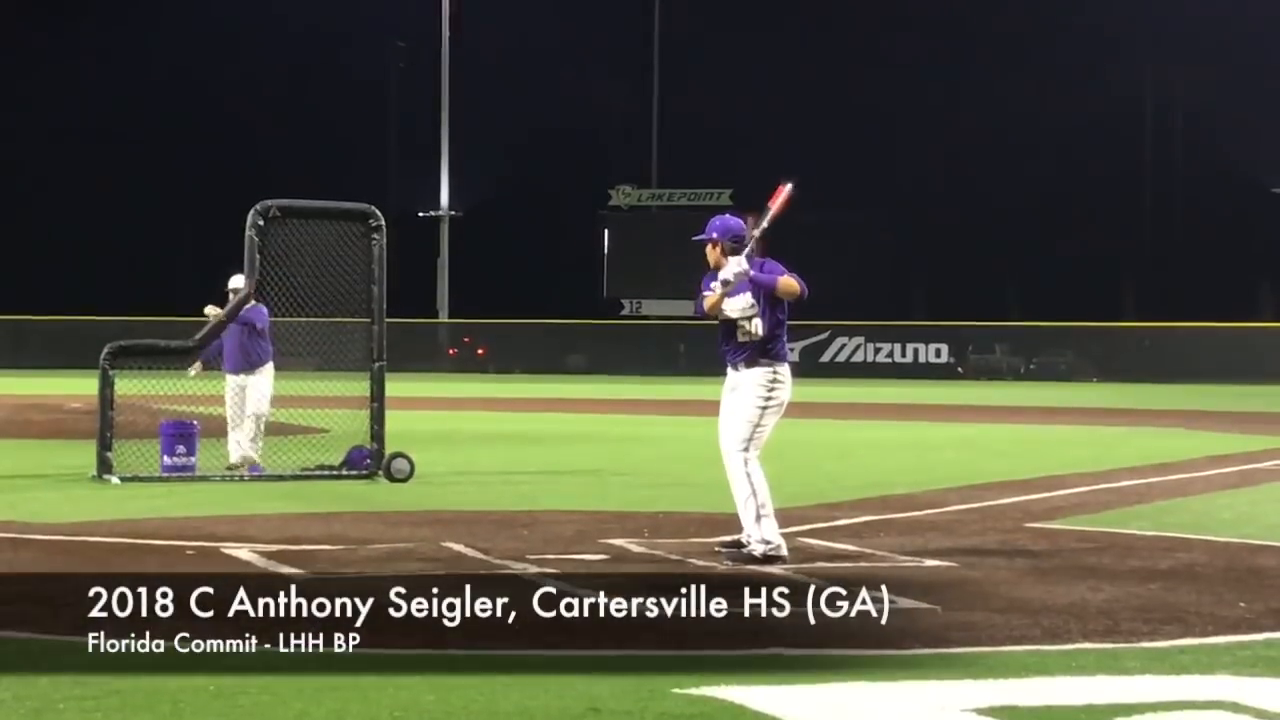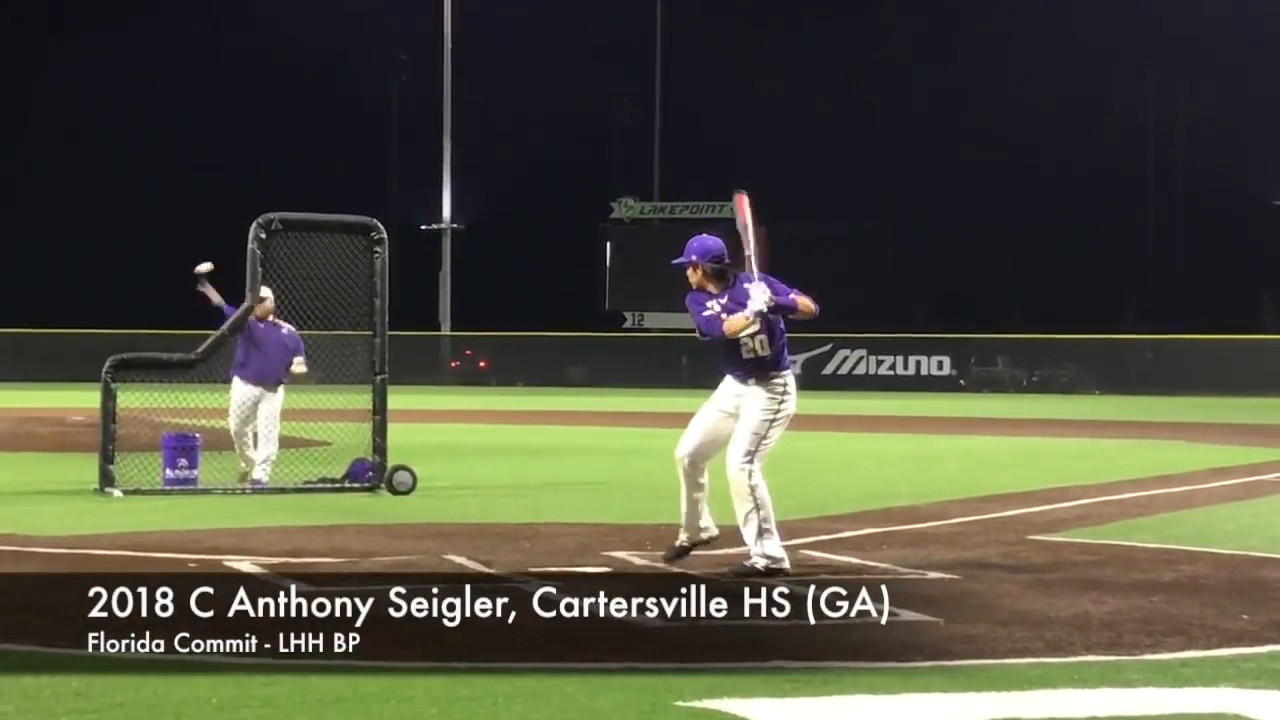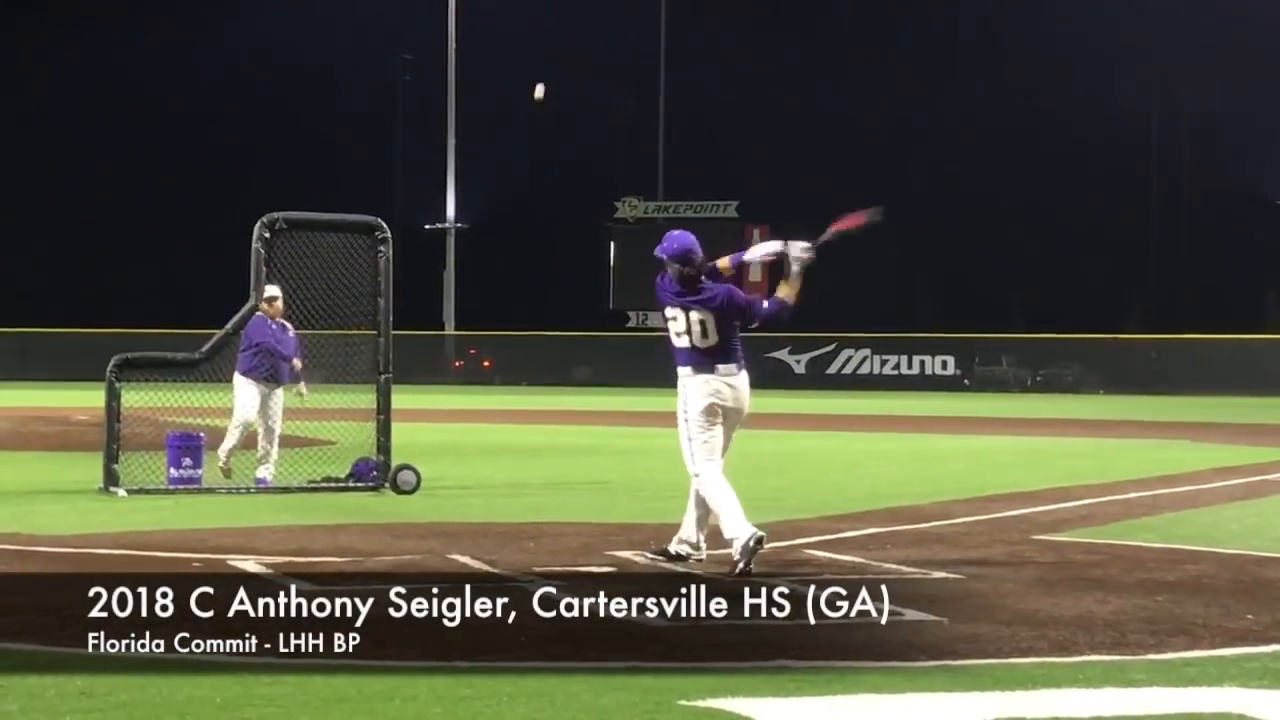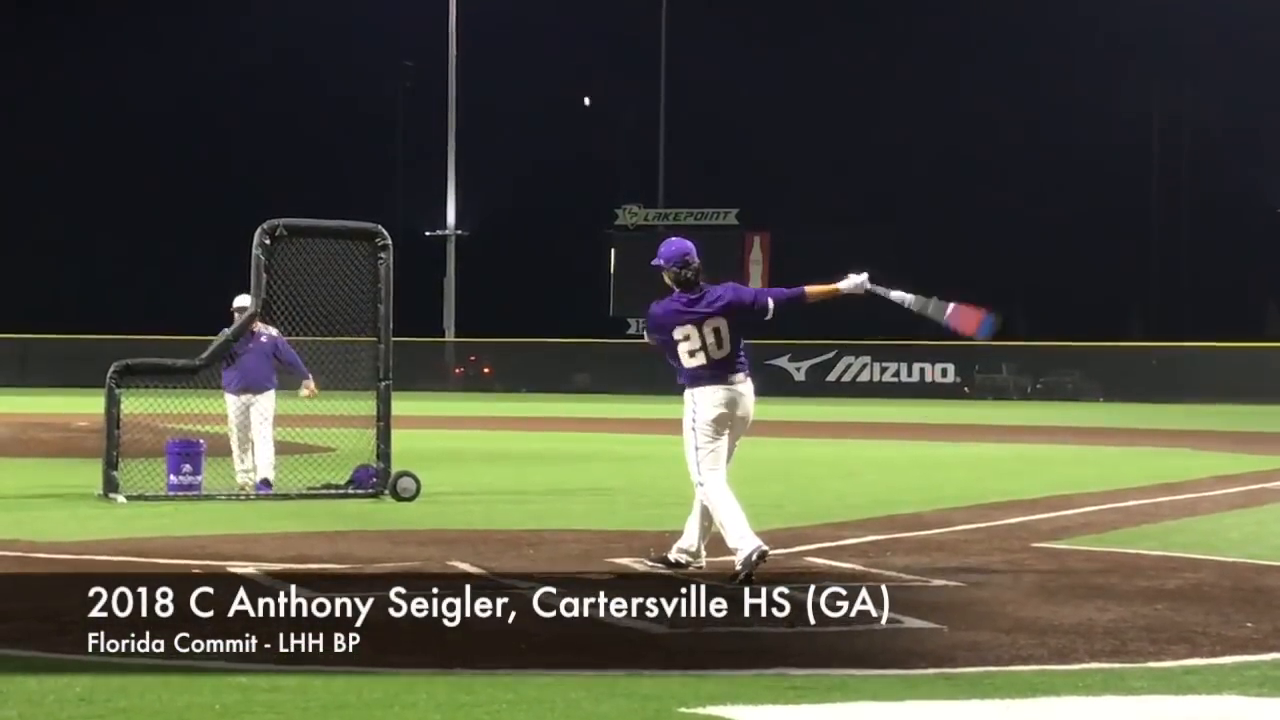
dt=0.7s
person 1, frame 1
left shoulder: (763, 268)
right shoulder: (713, 278)
left elbow: (797, 290)
right elbow: (706, 309)
left wrist: (750, 276)
right wrist: (723, 287)
left hip: (765, 376)
right hip: (736, 376)
left knee: (740, 454)
right knee: (733, 455)
left ankle: (768, 544)
right ankle: (753, 534)
person 1, frame 2
left shoulder: (755, 284)
right shoulder: (696, 300)
left elbow: (810, 308)
right elbow: (722, 329)
left wrist: (773, 302)
right wrist: (753, 312)
left hip: (772, 388)
right hip: (734, 386)
left knee: (741, 465)
right knee: (688, 453)
left ankle: (771, 557)
right ankle: (696, 530)
person 1, frame 3
left shoulder: (665, 287)
right shoulder: (722, 295)
left elbow: (705, 275)
right elbow: (776, 309)
left wrist: (746, 257)
right wrist: (797, 268)
left hip: (698, 385)
right hip: (735, 382)
left knee: (704, 470)
right knee: (707, 467)
left ankle: (743, 536)
right ankle: (688, 542)
person 1, frame 4
left shoulder: (660, 313)
right shoulder: (729, 296)
left elbow: (654, 336)
right elbow: (788, 296)
right wrist: (841, 287)
left hip: (704, 399)
right hip: (741, 392)
left knee: (709, 480)
right knee: (712, 475)
left ankle: (748, 549)
right ankle: (688, 550)
person 2, frame 1
left shoulder: (258, 310)
left elbow: (249, 320)
right elbow: (220, 343)
left wrist: (222, 315)
right wrist: (202, 361)
left hip: (259, 372)
right hip: (233, 375)
left knee: (256, 412)
right knee: (235, 419)
left ankle: (251, 456)
right ankle: (238, 460)
person 2, frame 2
left shoulder: (289, 331)
right shoulder: (249, 322)
left elbow: (297, 352)
right elbow: (232, 315)
left wrist: (298, 361)
right wrist: (217, 300)
left hip: (273, 390)
right hip: (244, 387)
left knee: (268, 433)
right knee: (238, 427)
left ankle: (260, 474)
right ankle: (249, 463)
person 2, frame 3
left shoulder: (288, 328)
right shoulder: (257, 322)
left elbow: (295, 356)
right elbow: (267, 345)
left wrist: (298, 381)
right wrist: (290, 360)
left hip: (275, 387)
right hip: (249, 381)
left knee: (271, 431)
right knee: (244, 419)
left ankle: (264, 475)
right ankle: (224, 456)
person 2, frame 4
left shoulder: (271, 334)
left elbow: (290, 356)
left wrist: (307, 378)
right wrist: (236, 338)
left hip: (264, 394)
right hip: (236, 395)
left knee: (263, 434)
right knee: (240, 439)
left ankle: (265, 479)
right ankle: (247, 481)
